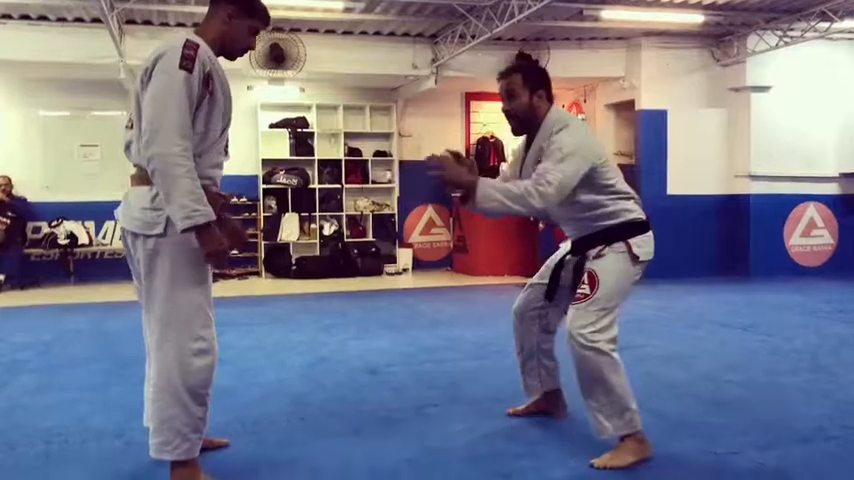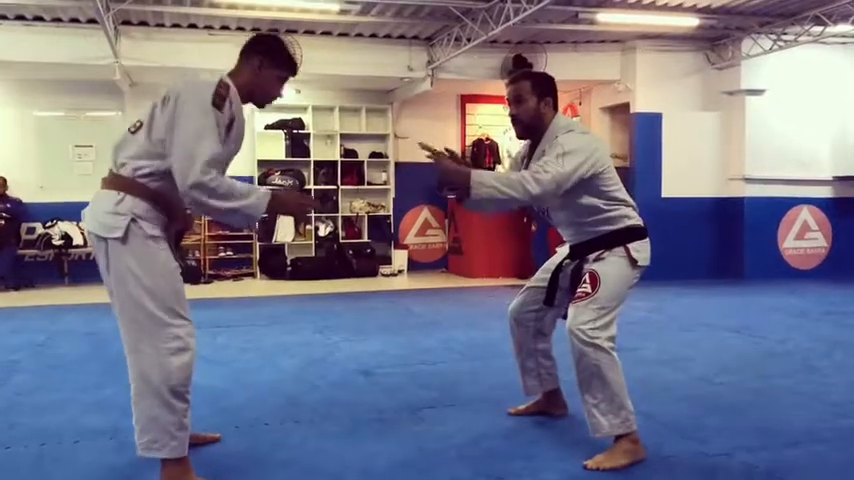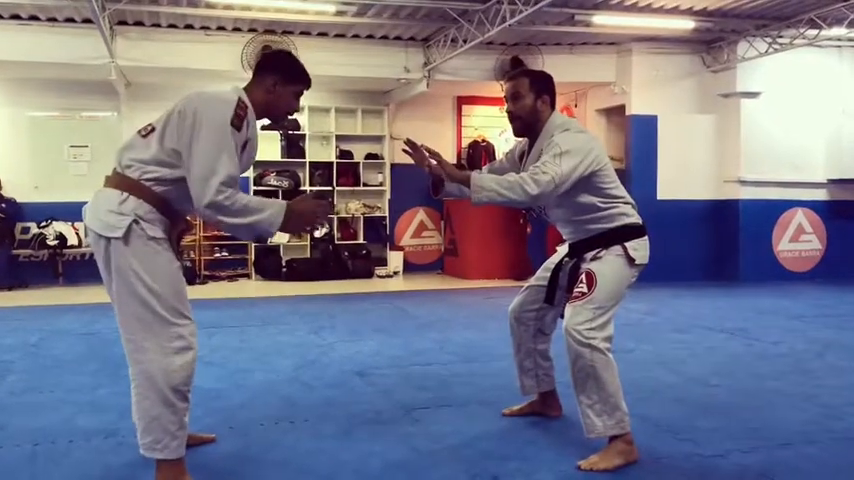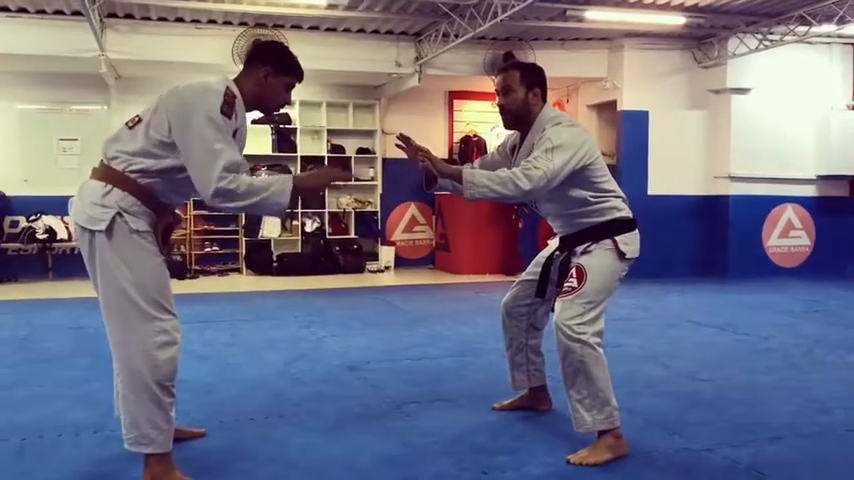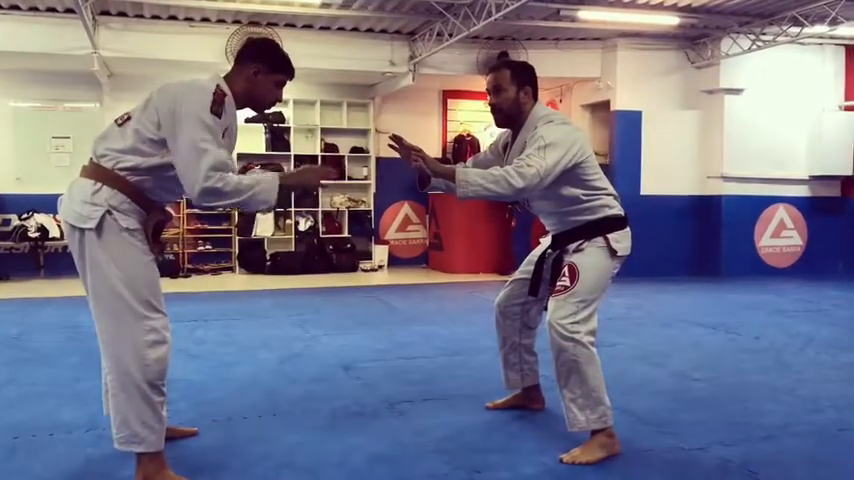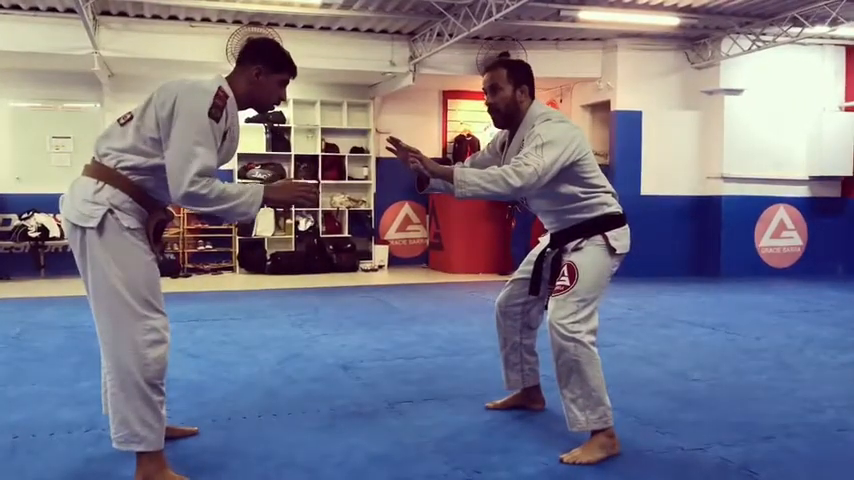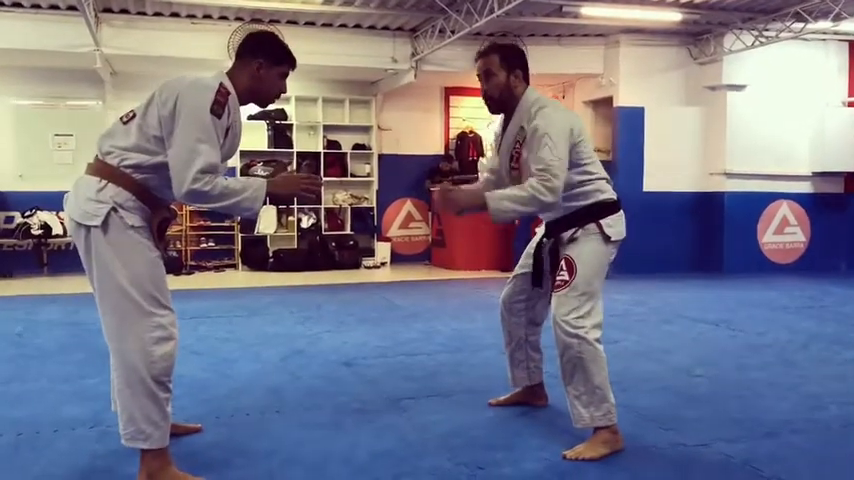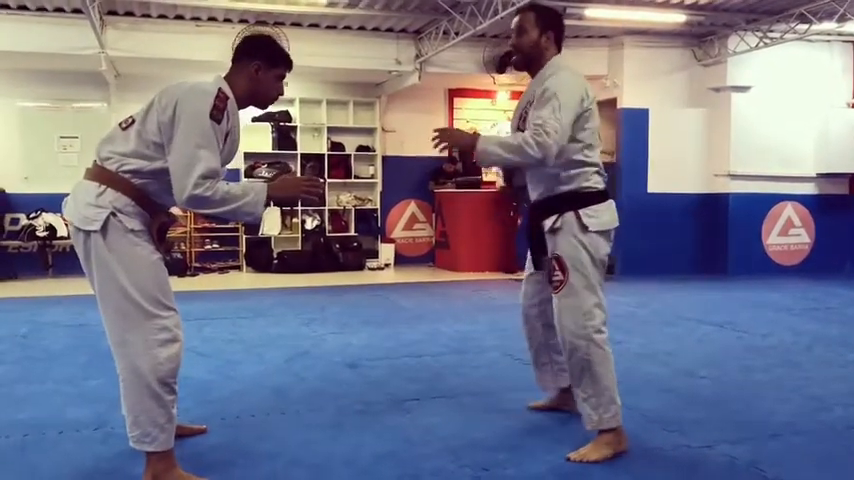
dt=0.5s
person 1, frame 1
left shoulder: (199, 64)
right shoulder: (185, 56)
right elbow: (165, 149)
left wrist: (212, 217)
right wrist: (202, 225)
left hip: (170, 213)
right hip: (167, 216)
left knee: (172, 334)
right knee: (187, 340)
left ankle: (178, 434)
person 1, frame 2
left shoulder: (226, 108)
right shoulder: (208, 94)
left elbow: (204, 184)
right elbow: (198, 180)
left wrist: (269, 205)
right wrist: (271, 201)
left hip: (138, 218)
right hip: (126, 218)
left knee: (159, 336)
right knee: (166, 340)
left ankle: (168, 431)
person 1, frame 3
left shoulder: (235, 117)
right shoulder: (223, 111)
left elbow: (211, 196)
right elbow: (214, 199)
left wrist: (280, 216)
right wrist: (283, 213)
left hip: (133, 216)
right hip: (128, 218)
left knee: (155, 336)
right knee: (169, 341)
left ankle: (166, 430)
person 1, frame 4
left shoulder: (224, 108)
right shoulder: (210, 101)
left elbow: (214, 186)
right elbow: (221, 187)
left wrist: (288, 190)
right wrist: (297, 184)
left hip: (125, 210)
right hip: (114, 211)
left knee: (142, 330)
right knee: (150, 335)
left ankle: (153, 424)
person 1, frame 5
left shoulder: (215, 106)
right shoulder: (200, 99)
left elbow: (204, 181)
right elbow: (207, 184)
right wrist: (285, 181)
left hip: (116, 209)
right hip: (103, 208)
left knee: (131, 328)
right knee: (141, 333)
left ankle: (142, 422)
person 1, frame 6
left shoulder: (220, 108)
right shoulder: (203, 99)
left elbow: (186, 183)
right elbow: (192, 188)
left wrist: (263, 194)
right wrist: (267, 193)
left hip: (119, 208)
right hip: (105, 208)
left knee: (130, 329)
right knee: (140, 333)
left ankle: (143, 423)
person 1, frame 7
left shoulder: (219, 102)
right shoulder: (205, 95)
left elbow: (193, 180)
right elbow: (195, 184)
left wrist: (254, 191)
right wrist: (269, 187)
left hip: (120, 206)
right hip: (109, 207)
left knee: (137, 325)
right knee: (147, 331)
left ankle: (149, 419)
person 1, frame 8
left shoulder: (215, 105)
right shoulder: (205, 100)
left elbow: (184, 183)
right elbow: (196, 190)
left wrist: (244, 197)
right wrist: (270, 191)
left hip: (119, 211)
right hip: (108, 212)
left knee: (147, 329)
right knee: (154, 335)
left ankle: (157, 422)
person 2, frame 1
left shoulder: (570, 137)
right shoulder: (531, 143)
left elbow: (538, 197)
right elbow: (509, 195)
left wrist: (471, 184)
right wrist: (471, 181)
left hip: (619, 243)
right hip: (583, 244)
left knee: (586, 331)
right knee: (530, 311)
left ankle: (633, 438)
right ankle: (548, 396)
person 2, frame 2
left shoulder: (575, 143)
right shoulder: (532, 149)
left elbow: (531, 187)
right elbow: (502, 199)
left wrist: (465, 177)
right wrist: (460, 182)
left hip: (617, 248)
right hip: (579, 248)
left knee: (586, 330)
right knee: (525, 313)
left ankle: (628, 439)
right ankle: (550, 396)
person 2, frame 3
left shoulder: (571, 141)
right shoulder: (529, 147)
left elbow: (532, 188)
right elbow: (489, 179)
left wrist: (459, 177)
right wrist: (440, 175)
left hip: (614, 246)
right hip: (579, 246)
left knee: (582, 330)
right knee: (526, 313)
left ankle: (621, 441)
right ankle: (545, 398)
person 2, frame 4
left shoulder: (563, 135)
right shoulder: (520, 139)
left elbow: (526, 182)
right elbow: (480, 172)
left wrist: (450, 172)
right wrist: (434, 169)
left hip: (606, 240)
right hip: (568, 240)
left knee: (573, 325)
right knee: (518, 307)
left ankle: (610, 435)
right ankle: (535, 392)
person 2, frame 5
left shoulder: (555, 133)
right shoulder: (513, 138)
left elbow: (519, 180)
right elbow: (473, 170)
left wrist: (443, 171)
right wrist: (427, 169)
left hip: (597, 238)
right hip: (561, 238)
left knee: (566, 324)
right knee: (512, 307)
left ankle: (602, 434)
right ankle: (529, 390)
person 2, frame 6
left shoulder: (552, 130)
right shoulder: (509, 136)
left elbow: (518, 180)
right elbow: (471, 170)
left wrist: (440, 171)
right wrist: (425, 170)
left hip: (596, 236)
right hip: (560, 237)
left knee: (567, 324)
right knee: (512, 307)
left ankle: (603, 434)
right ankle: (528, 390)
person 2, frame 7
left shoulder: (547, 118)
right shoulder: (509, 123)
left elbow: (546, 188)
right elbow: (497, 178)
left wrist: (478, 202)
right wrist: (462, 194)
left hip: (591, 225)
right hip: (557, 227)
left knee: (572, 321)
right knee: (517, 303)
left ankle: (606, 429)
right ankle: (531, 387)
person 2, frame 8
left shoulder: (561, 83)
right shoulder: (541, 86)
left elbow: (540, 146)
left wrist: (476, 143)
right wrist: (488, 148)
left hip: (578, 216)
right hip: (556, 216)
left knee: (579, 320)
right knee: (536, 307)
left ankle: (609, 431)
right ankle: (565, 392)
